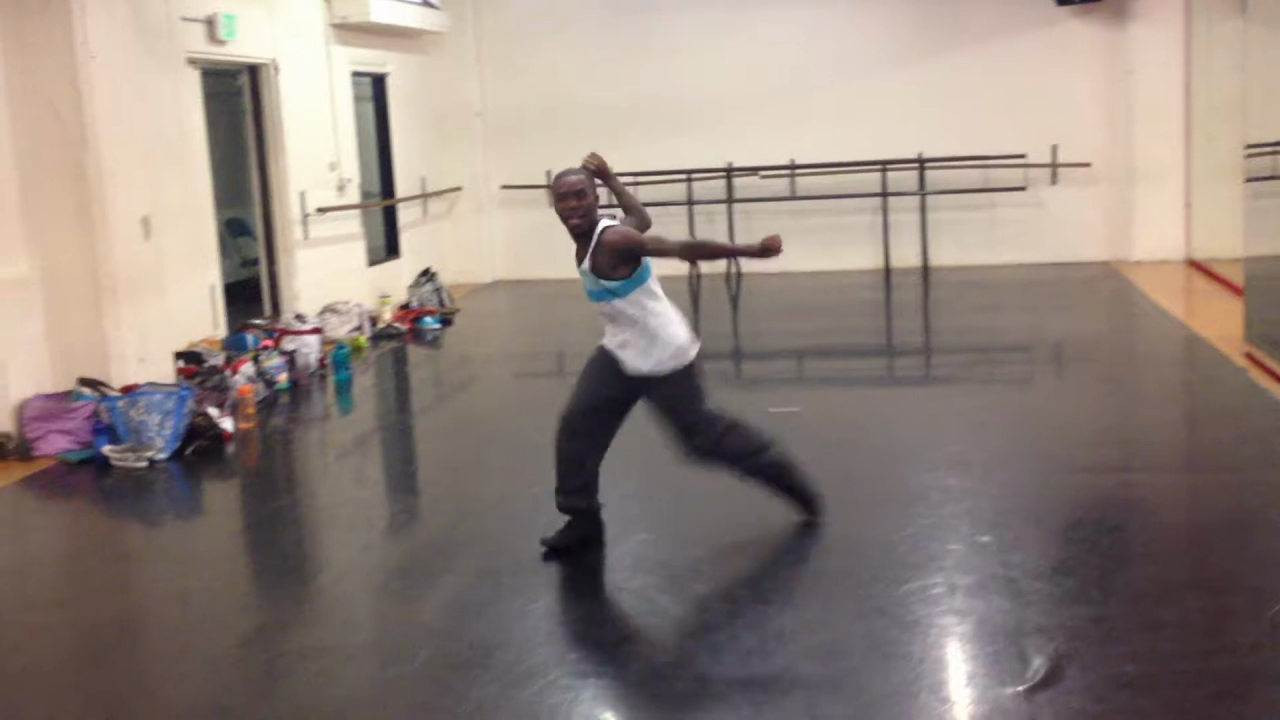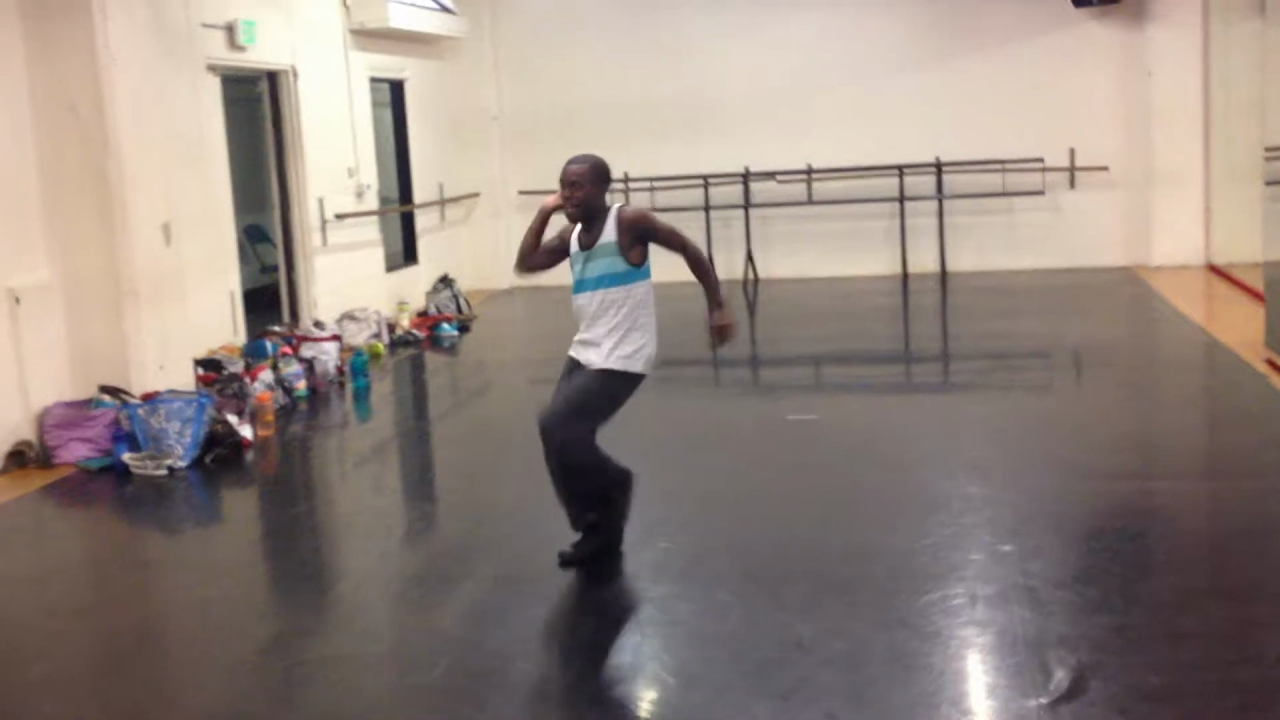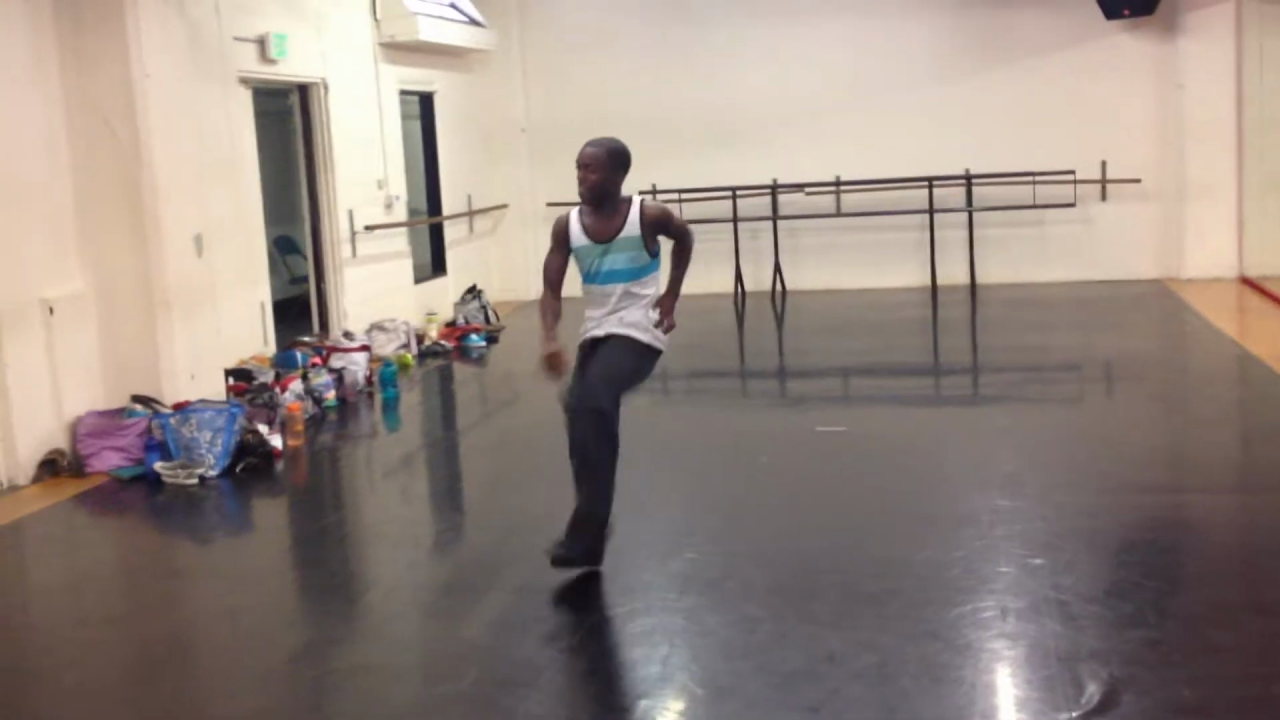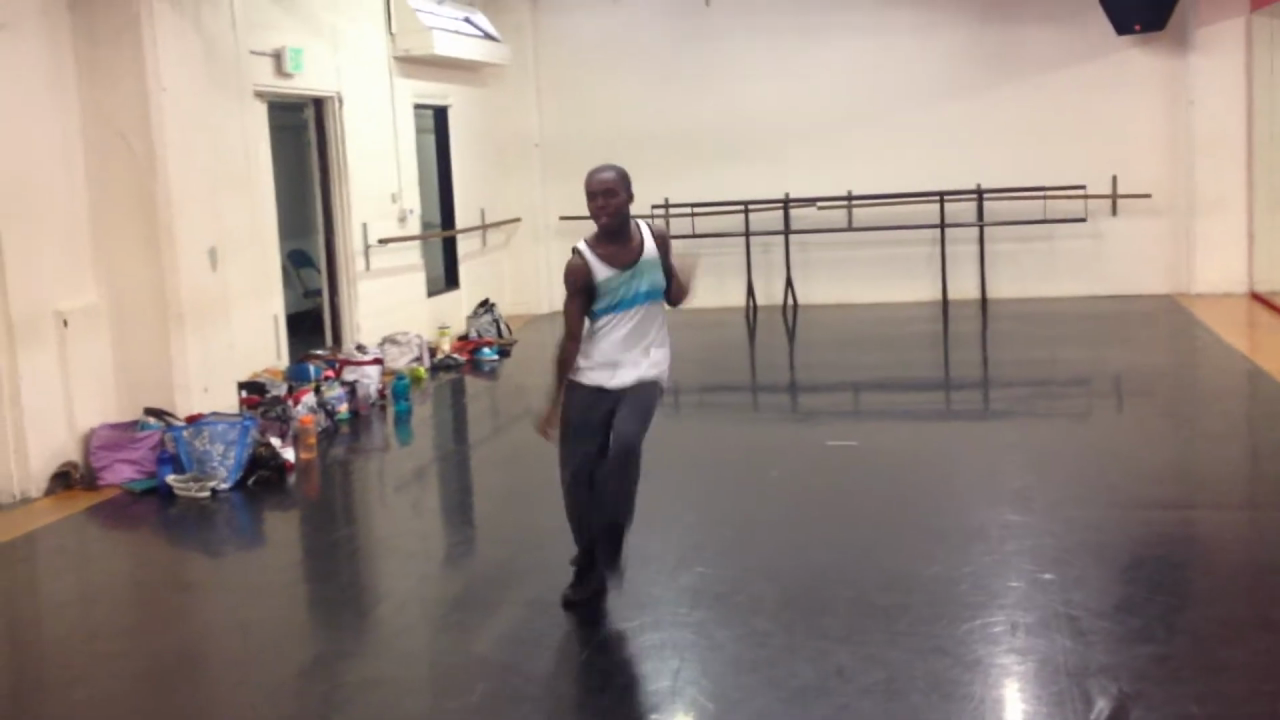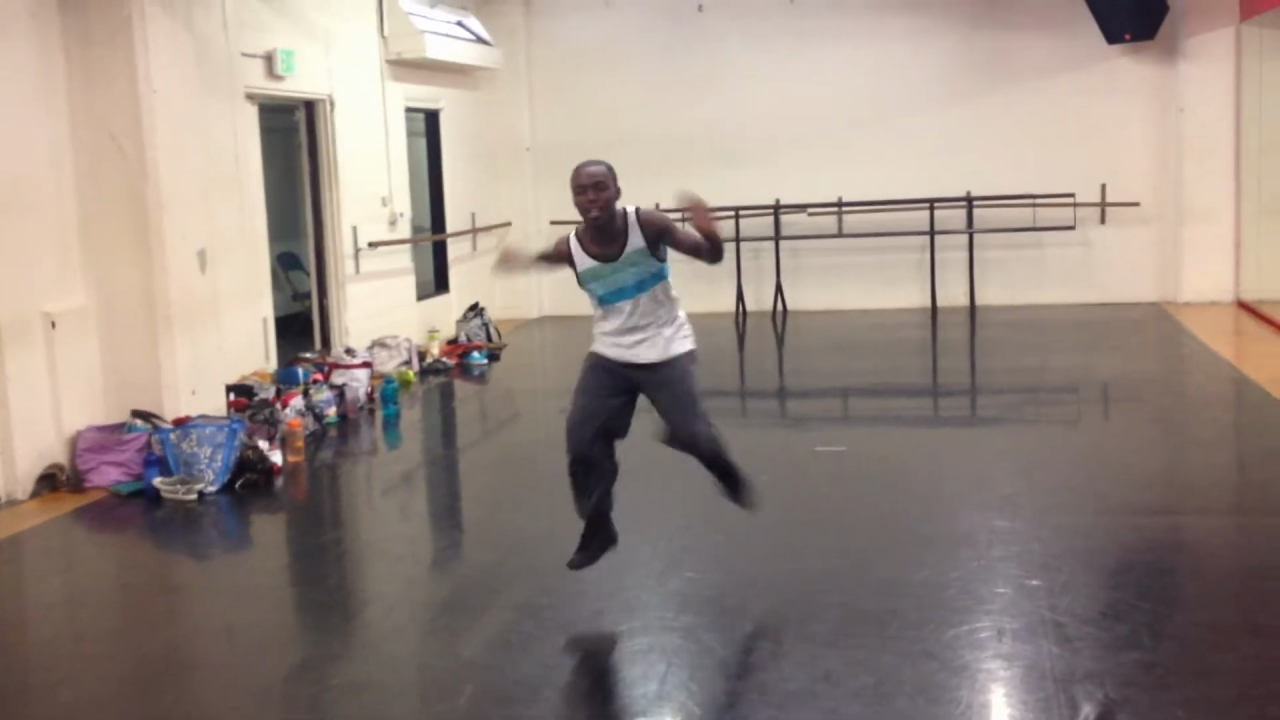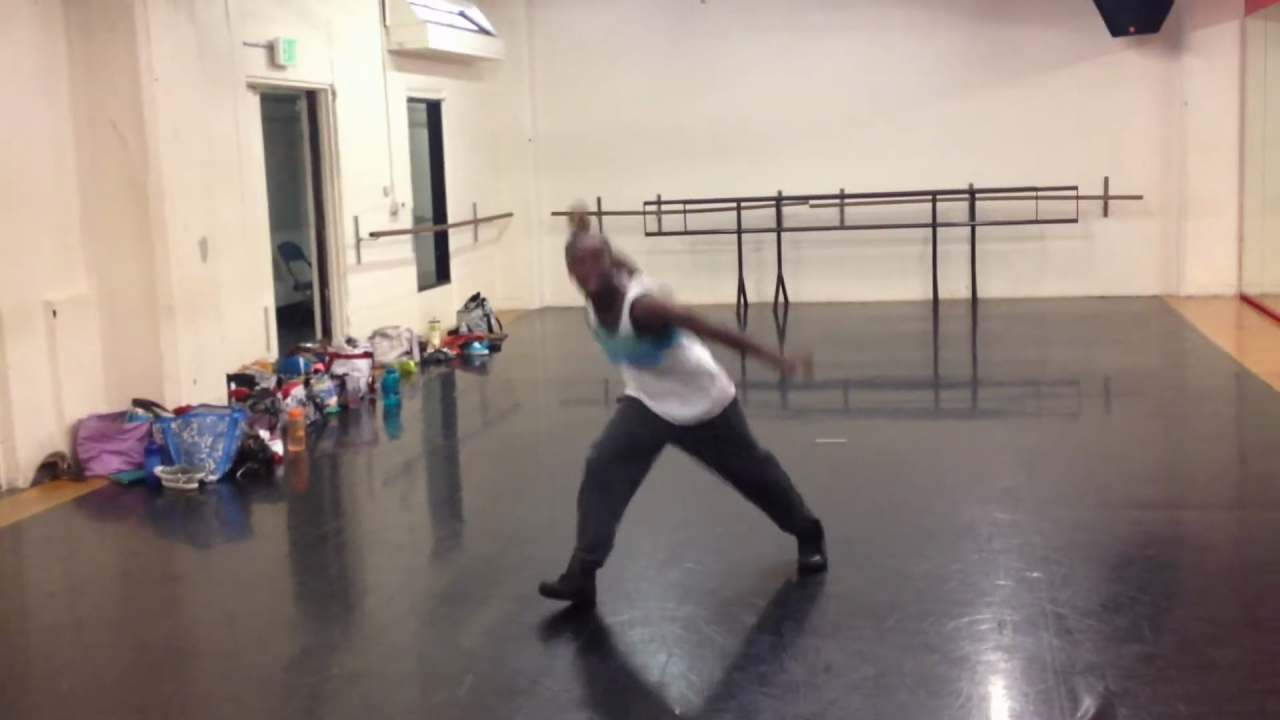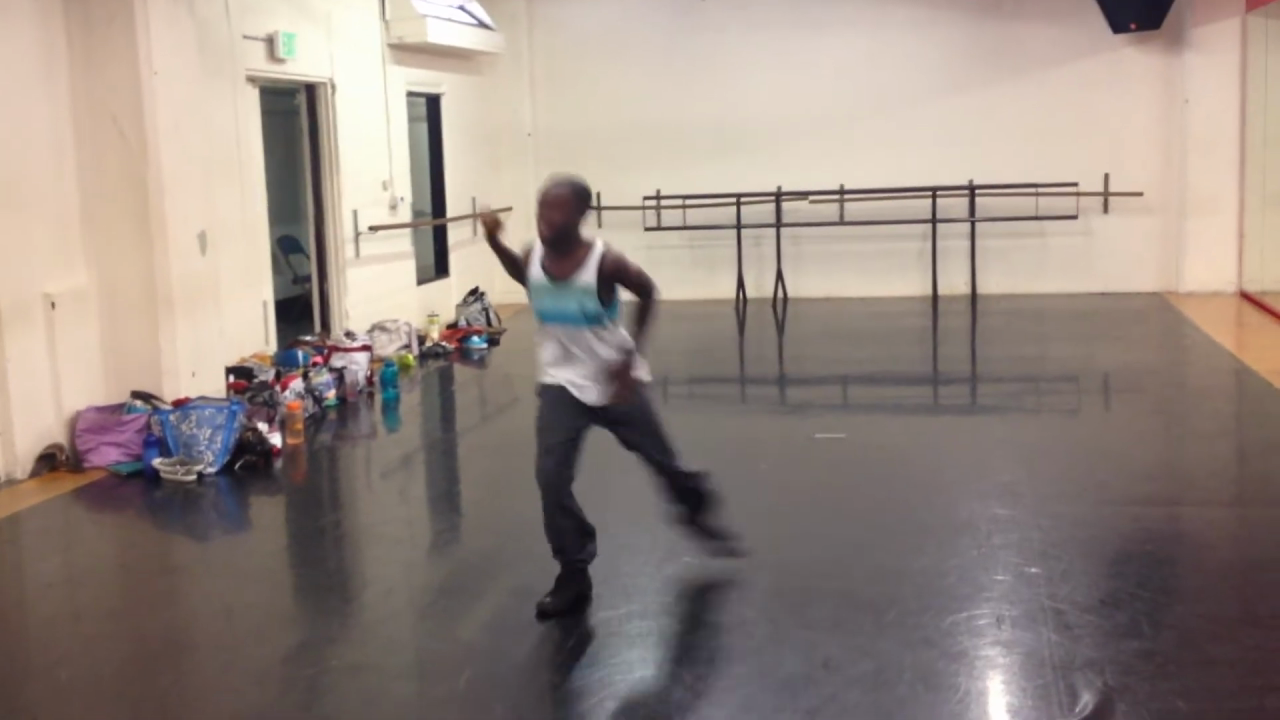
dt=0.2s
person 1, frame 1
left shoulder: (612, 240)
right shoulder: (588, 237)
left elbow: (685, 249)
right elbow: (642, 222)
left wrist: (753, 251)
right wrist: (611, 179)
left hip: (664, 355)
right hip: (621, 350)
left knee: (707, 438)
right knee: (576, 426)
left ankle: (788, 479)
right ankle: (583, 520)
person 1, frame 2
left shoulder: (631, 221)
right shoulder: (572, 234)
left elbow: (690, 251)
right elbow: (525, 266)
left wrist: (717, 306)
right wrist: (545, 212)
left hip: (622, 358)
right hip: (584, 354)
left knee: (557, 428)
right knee: (556, 435)
left ankle: (613, 485)
right ankle: (601, 530)
person 1, frame 3
left shoulder: (648, 215)
right shoulder: (567, 226)
left elbow: (684, 239)
right elbow: (551, 288)
left wrist: (671, 294)
right wrist: (549, 339)
left hip: (637, 334)
right hip: (596, 333)
left knee: (590, 405)
right knee: (584, 421)
left ankle: (587, 535)
right ankle: (591, 528)
person 1, frame 4
left shoulder: (655, 238)
right shoulder: (580, 262)
left elbow: (671, 298)
right elbow: (571, 337)
left wrist: (682, 284)
right wrist: (555, 403)
left hip: (643, 375)
right hip: (590, 380)
left knee: (624, 447)
right knee: (580, 473)
left ankle: (609, 546)
right ankle: (591, 568)
person 1, frame 5
left shoulder: (647, 223)
right shoulder: (570, 247)
left elbow: (711, 256)
left wrist: (709, 234)
right wrist: (526, 260)
left hip: (666, 347)
right hip: (611, 352)
left knee: (689, 433)
right knee: (583, 432)
left ankle: (726, 472)
right ankle: (597, 525)
person 1, frame 6
left shoulder: (644, 305)
right shoulder: (595, 300)
left elbow: (711, 328)
right elbow: (618, 271)
left wrist: (776, 358)
right wrist: (581, 235)
left hip: (701, 399)
right hip: (647, 402)
left knee: (753, 470)
right knee: (603, 469)
left ankle: (807, 532)
right ankle: (581, 574)
person 1, frame 7
left shoulder: (605, 261)
right shoulder: (532, 256)
left elbow: (647, 293)
left wrist: (629, 363)
right wrist: (495, 242)
left hip: (615, 379)
right hip: (561, 383)
left knee: (663, 462)
right knee: (552, 476)
left ankle: (699, 512)
right ankle: (573, 575)
